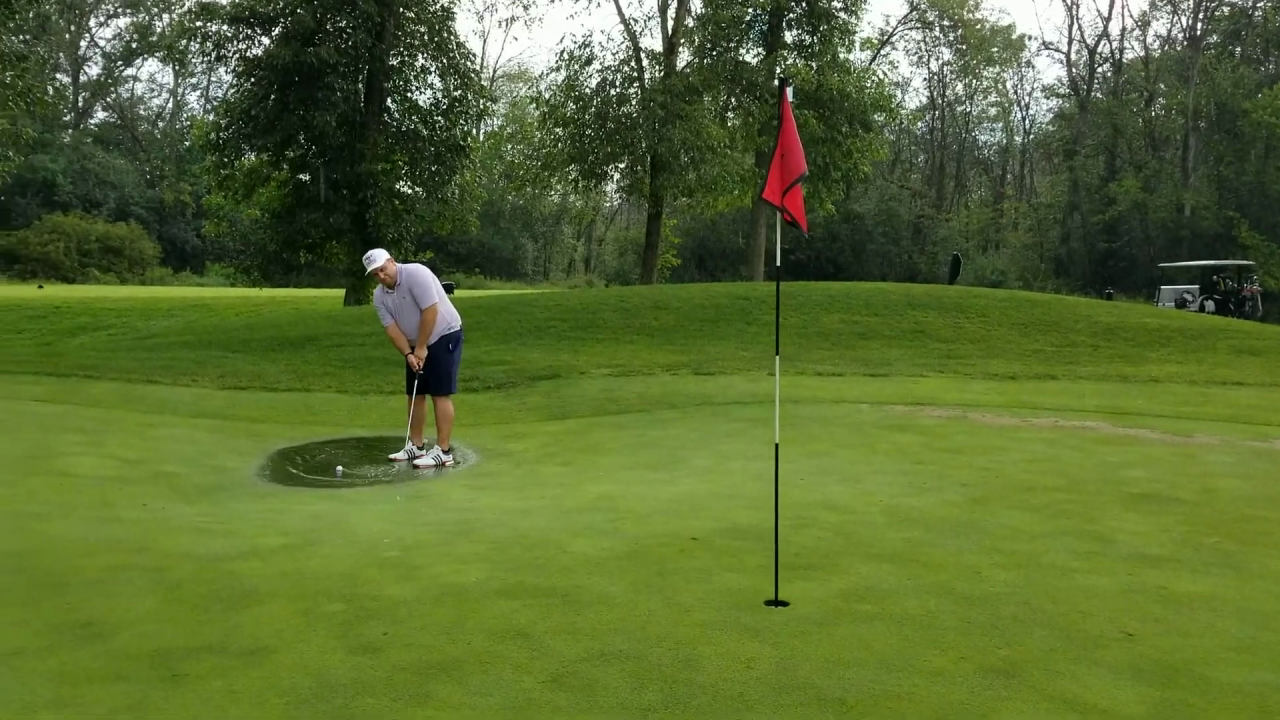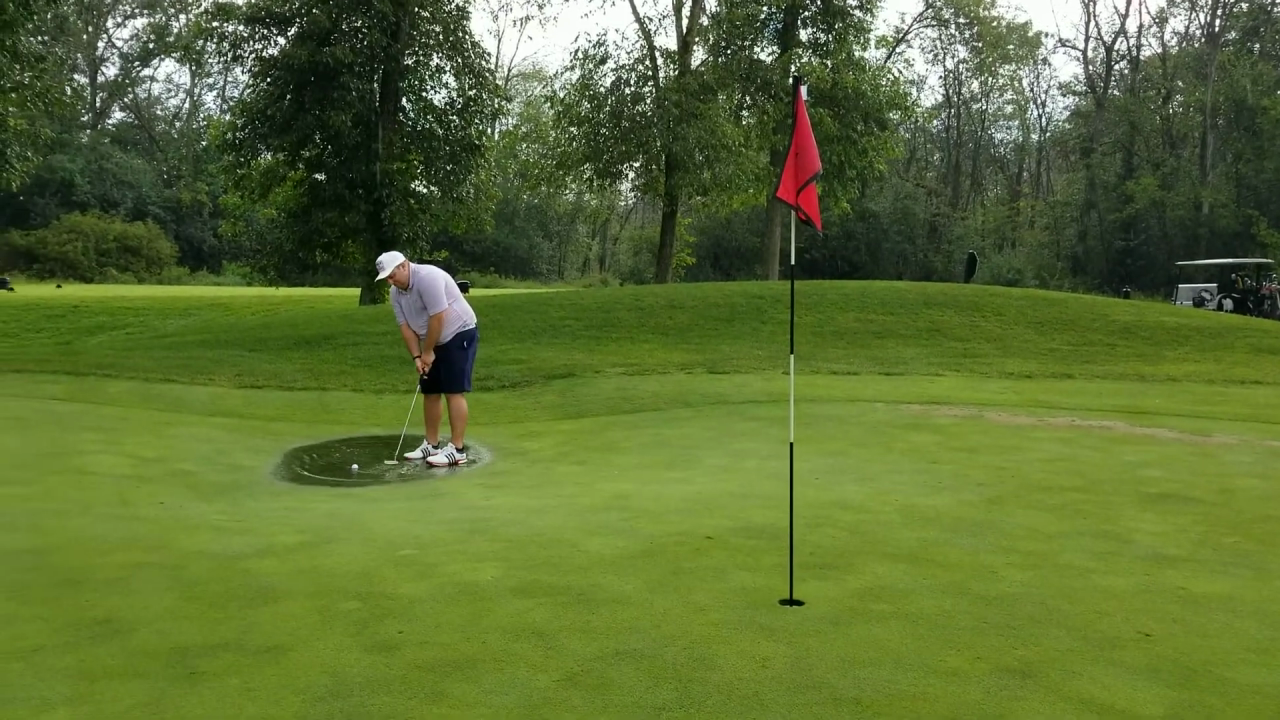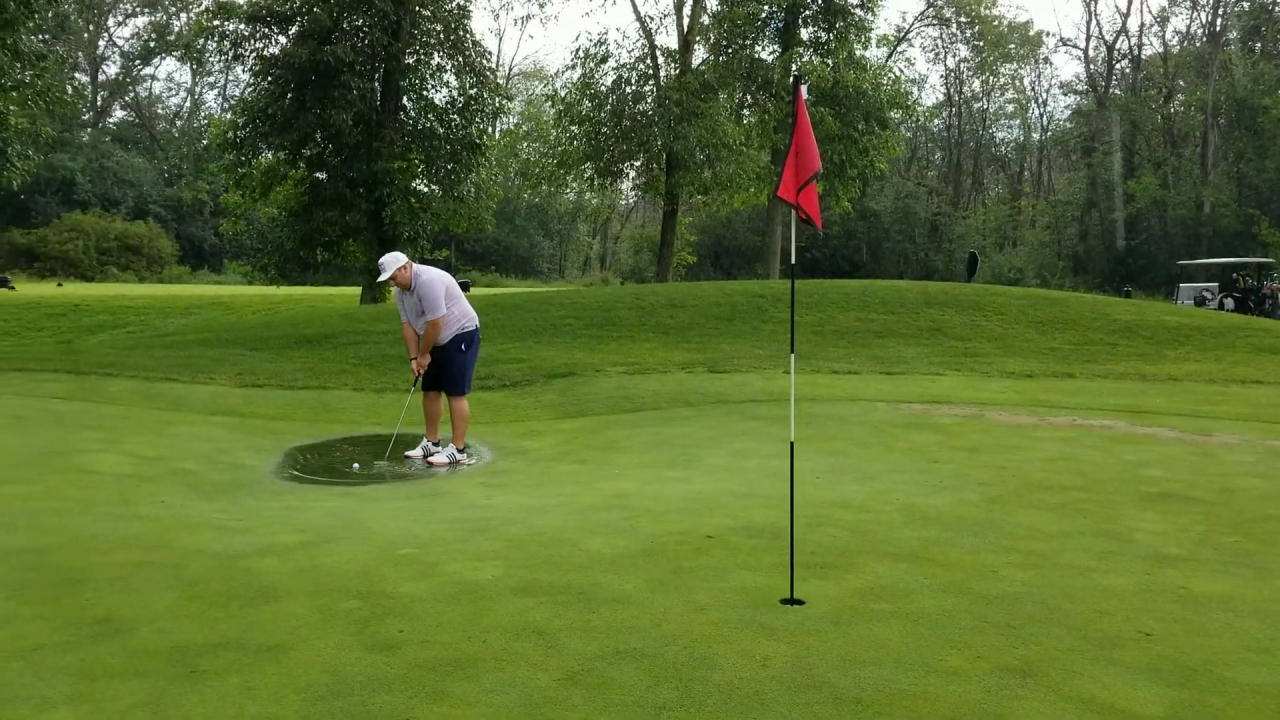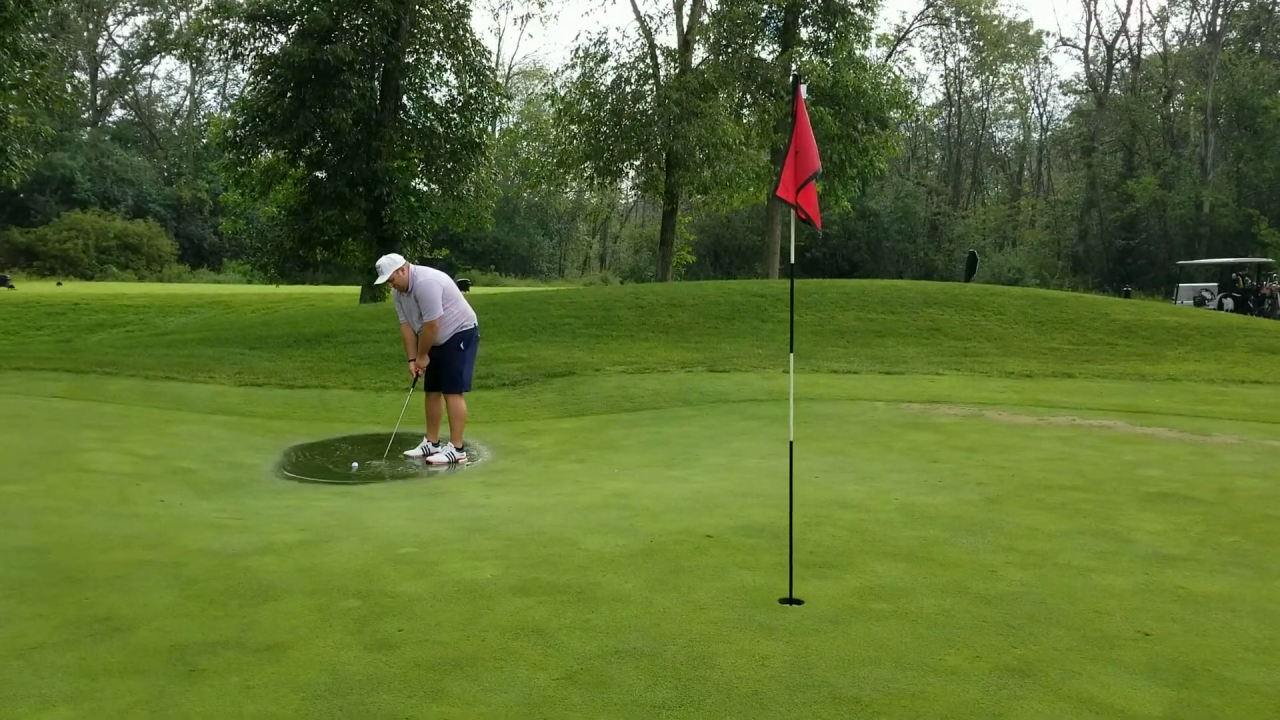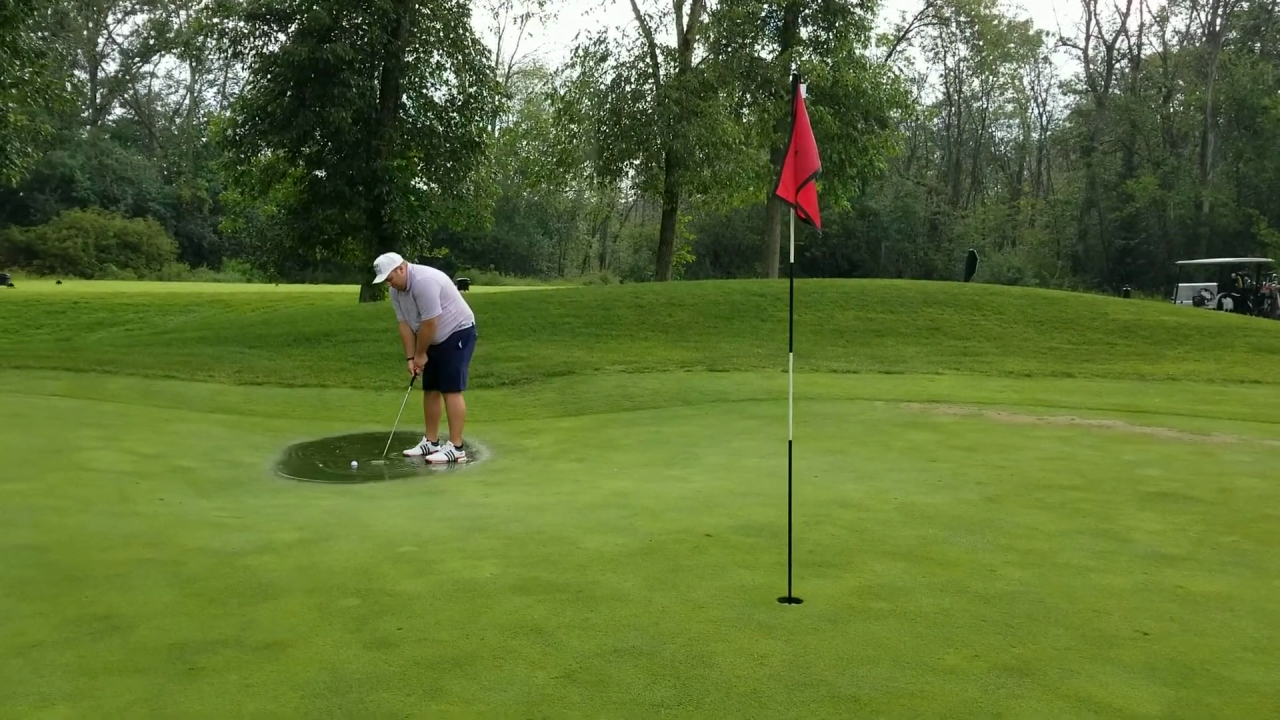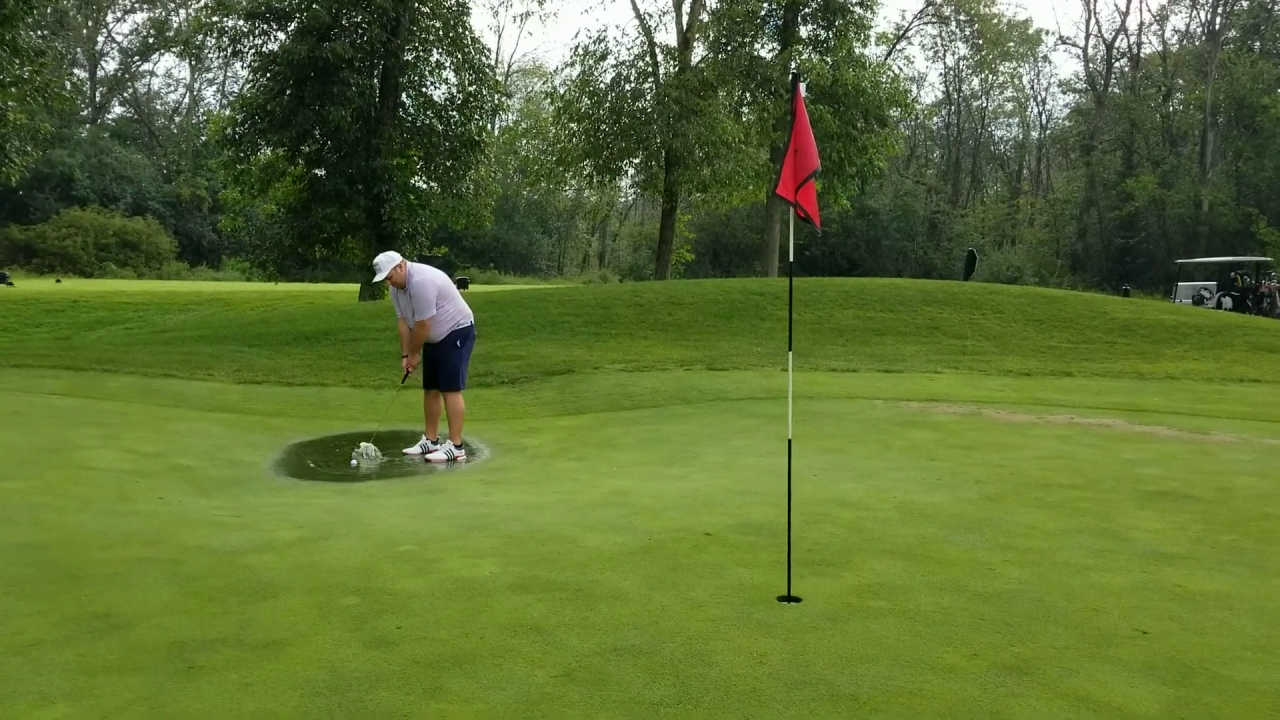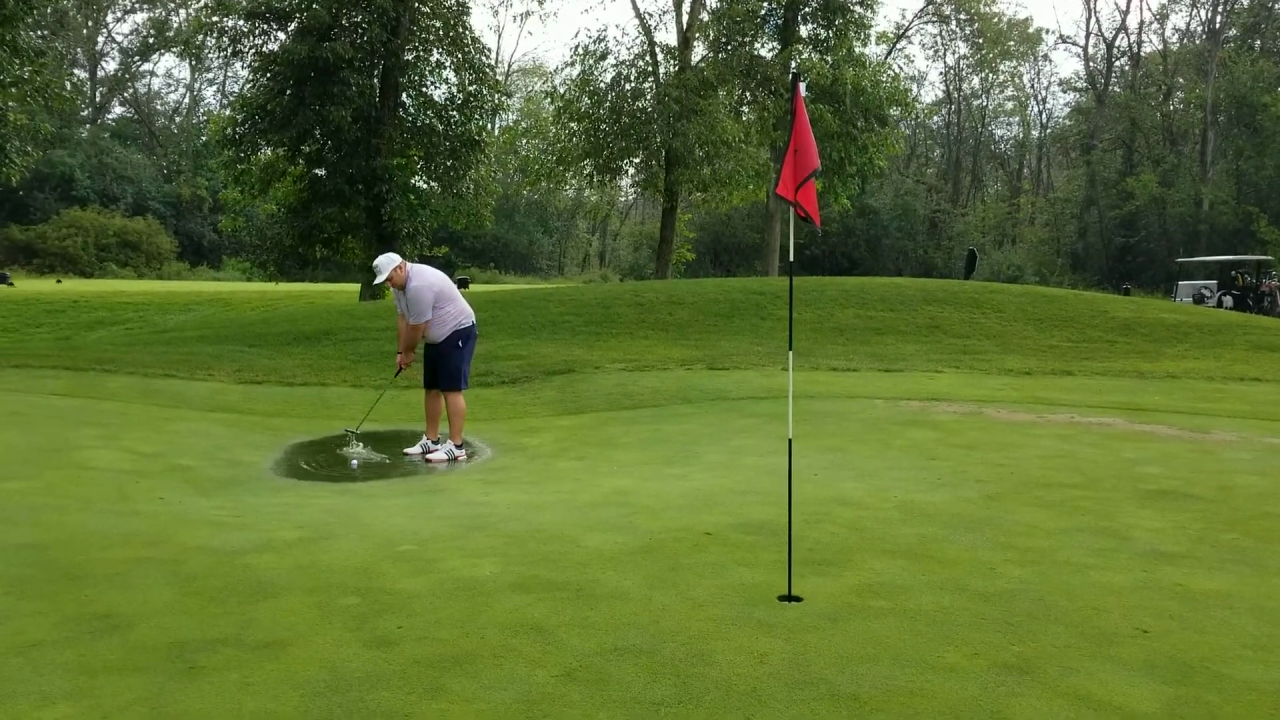
dt=0.2s
person 1, frame 1
left shoulder: (416, 274)
right shoulder: (379, 295)
left elbow: (430, 311)
right elbow: (392, 328)
left wrist: (421, 347)
right wrist: (409, 354)
left hip: (444, 337)
right hip: (417, 345)
left knee: (440, 394)
right knee: (415, 393)
left ankle: (443, 451)
right ankle: (416, 446)
person 1, frame 2
left shoulder: (428, 277)
right shoulder: (396, 293)
left elbow: (438, 318)
right elbow: (406, 326)
left wrist: (428, 352)
right wrist: (417, 356)
left hip: (460, 335)
right hip: (435, 342)
left knee: (454, 392)
right knee: (430, 393)
left ankle: (457, 450)
right ankle: (431, 445)
person 1, frame 3
left shoulder: (428, 281)
right shoulder: (400, 290)
left elbow: (434, 323)
right elbow: (408, 325)
left wrist: (423, 354)
right wrist: (413, 357)
left hip: (461, 336)
right hip: (438, 341)
left knee: (455, 393)
right knee: (430, 391)
left ankle: (458, 450)
right ankle: (431, 443)
person 1, frame 4
left shoulder: (426, 283)
right shoulder: (399, 292)
left elbow: (431, 325)
right elbow: (407, 325)
left wrist: (422, 356)
right wrist: (412, 359)
left hip: (460, 335)
right hip: (437, 341)
left knee: (453, 392)
right knee: (432, 391)
left ankle: (457, 449)
right ankle: (431, 443)
person 1, frame 5
left shoulder: (424, 281)
right shoulder: (396, 290)
left elbow: (429, 324)
right elbow: (404, 324)
left wrist: (420, 354)
right wrist: (410, 357)
left hip: (457, 334)
right hip: (435, 340)
left knee: (451, 390)
right knee: (431, 390)
left ankle: (456, 447)
right ankle: (431, 442)
person 1, frame 6
left shoulder: (421, 282)
right shoulder: (397, 286)
left elbow: (422, 325)
right elbow: (403, 321)
left wrist: (414, 354)
right wrist: (406, 354)
left hip: (456, 333)
right hip: (435, 339)
left knee: (450, 389)
right knee: (431, 389)
left ankle: (455, 446)
right ankle: (430, 441)
person 1, frame 7
left shoulder: (419, 285)
right shoulder: (400, 285)
left elbow: (416, 327)
right elbow: (403, 319)
left wrist: (408, 353)
right wrist: (401, 352)
left hip: (458, 333)
right hip: (436, 338)
left knee: (451, 389)
right knee: (432, 388)
left ankle: (456, 446)
right ankle: (431, 441)
